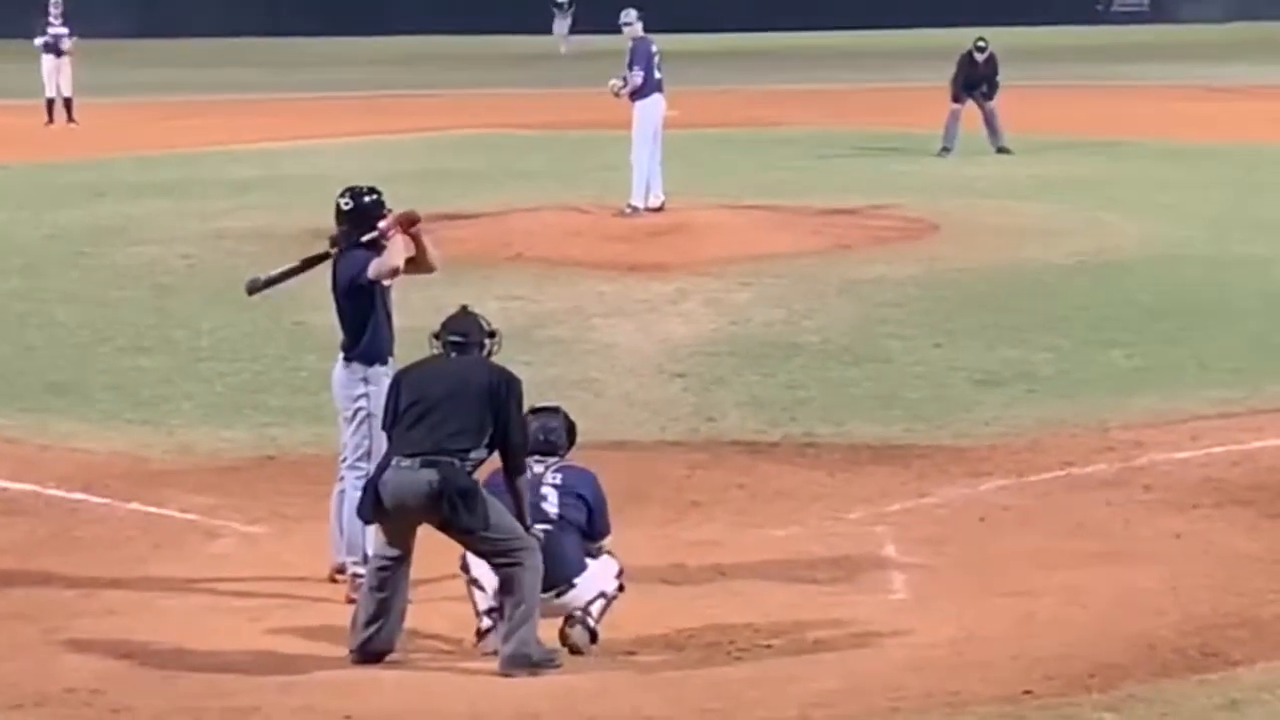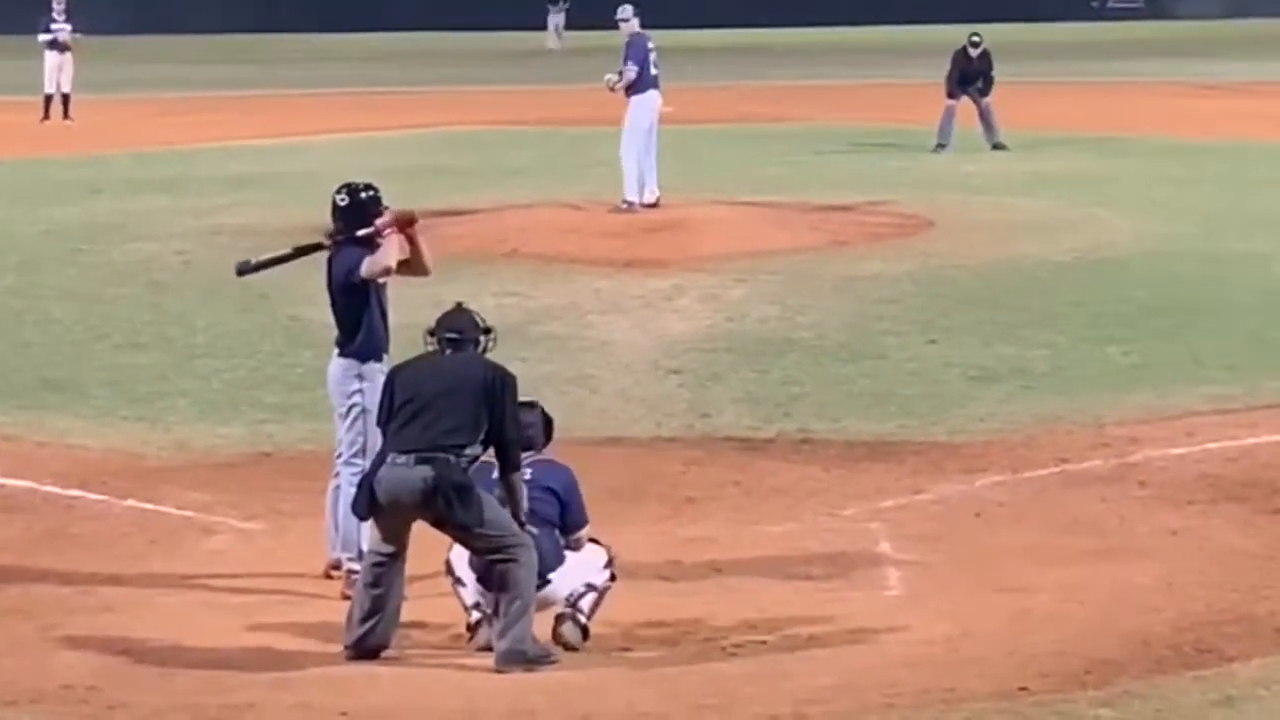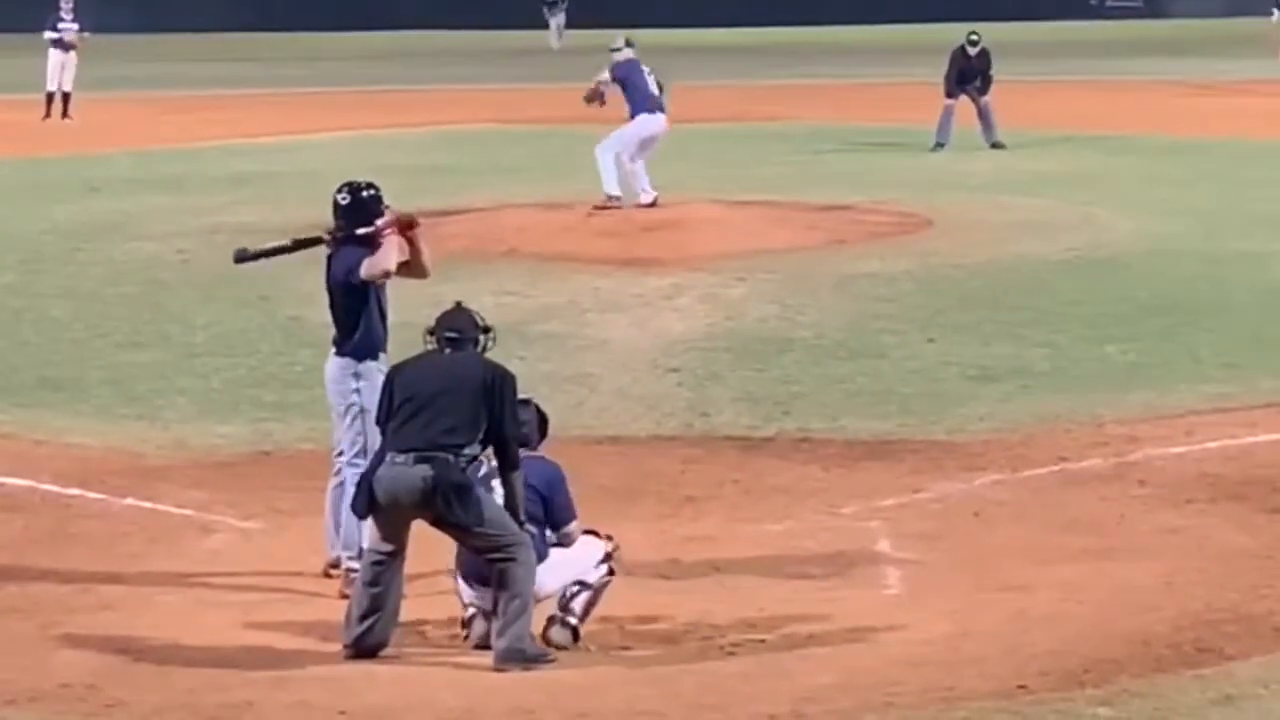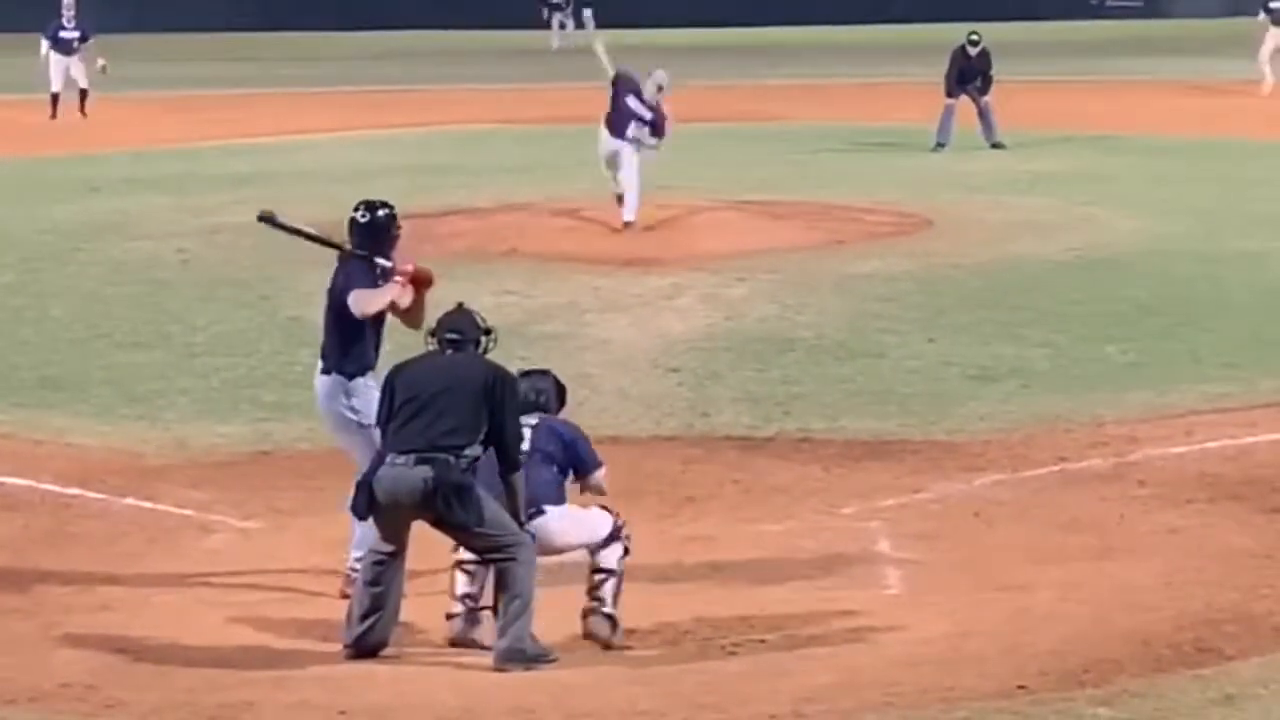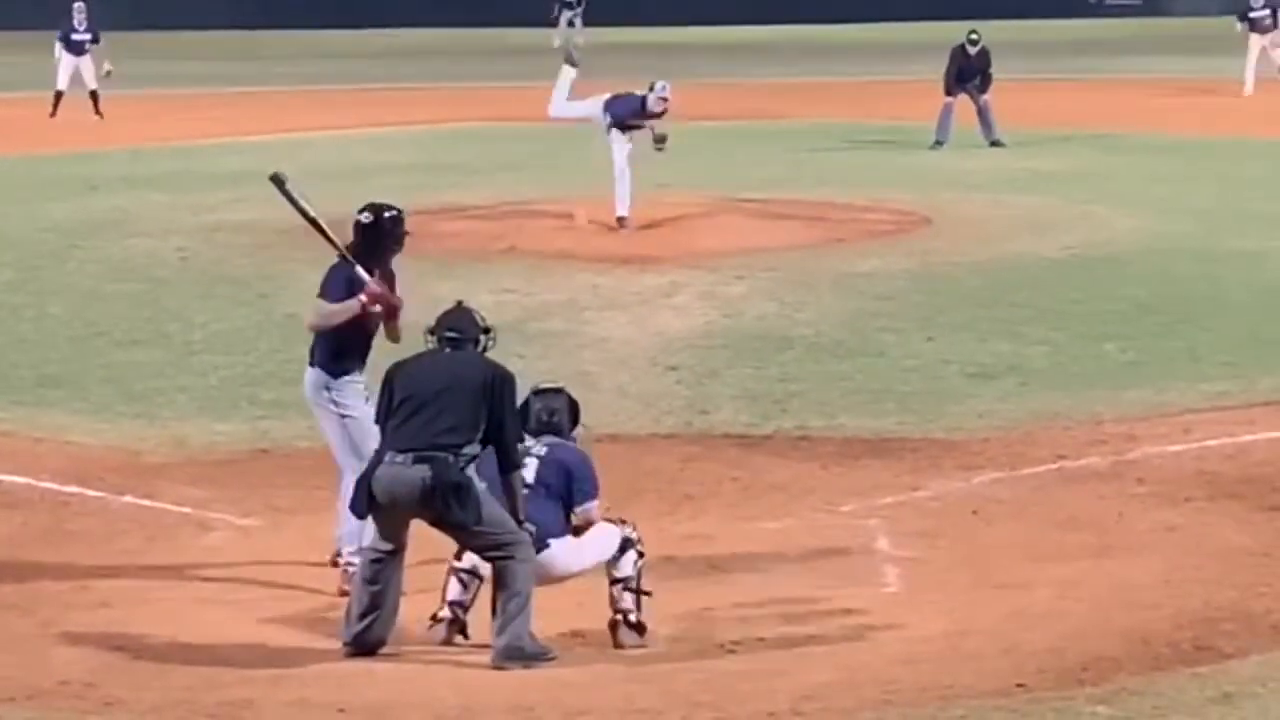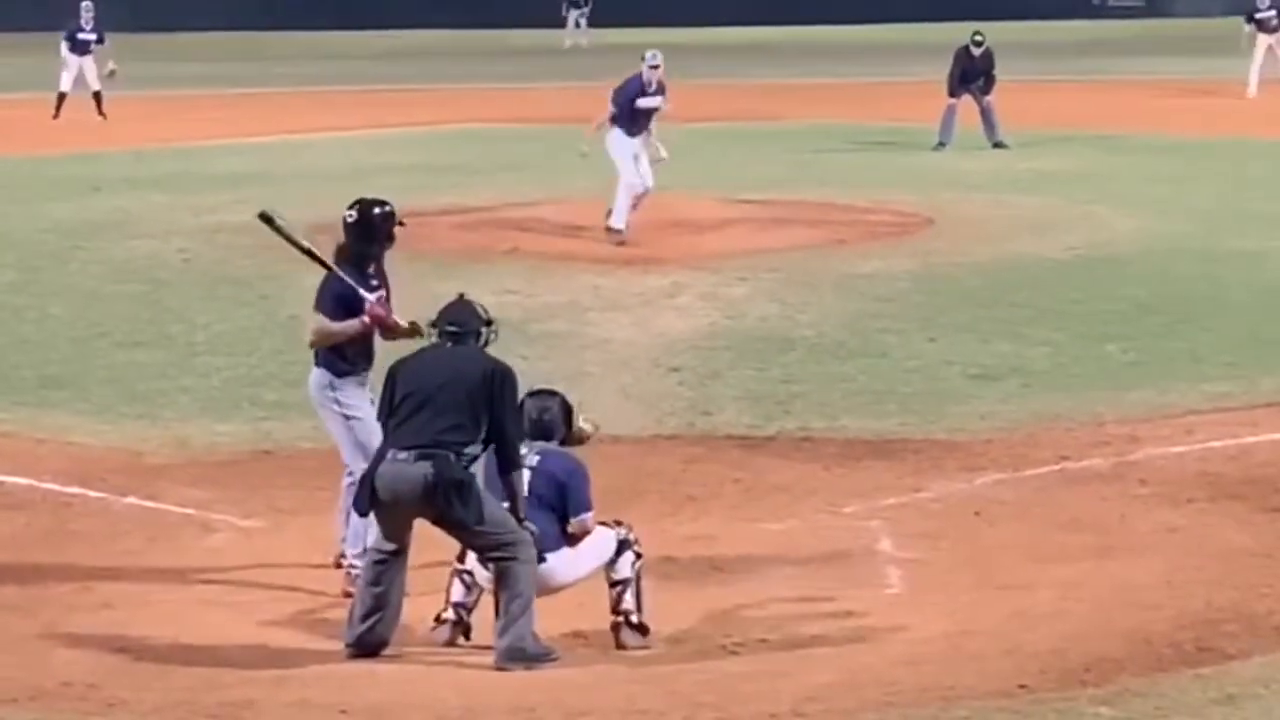
dt=0.4s
person 1, frame 1
left shoulder: (369, 256)
right shoulder: (353, 260)
left elbow: (428, 266)
right elbow: (393, 266)
left wrist: (413, 234)
right wrist: (397, 237)
left hip: (366, 370)
right hip: (363, 374)
left knee: (353, 468)
right knee: (366, 472)
left ankle: (344, 558)
right ankle: (360, 574)
person 1, frame 2
left shoulder: (365, 253)
right shoulder: (348, 257)
left elbow: (422, 268)
right elbow: (383, 267)
left wrist: (409, 234)
right wrist: (391, 238)
left hip: (360, 367)
right hip: (359, 371)
left knee: (348, 464)
right knee: (362, 468)
left ankle: (340, 555)
right ankle: (355, 570)
person 1, frame 3
left shoulder: (363, 252)
right shoulder: (348, 256)
left elbow: (421, 270)
right elbow: (383, 269)
left wrist: (409, 236)
right wrist: (391, 238)
left hip: (356, 365)
right hip: (357, 369)
left knee: (347, 463)
right knee: (365, 467)
left ankle: (339, 554)
right ankle: (354, 569)
person 1, frame 4
left shoulder: (375, 272)
right shoulder: (354, 273)
left elbow: (415, 321)
right elbow: (363, 308)
left wrist: (418, 290)
right wrist: (396, 285)
left hip: (353, 381)
right hip: (347, 386)
left ankle: (362, 550)
right ankle: (358, 572)
person 1, frame 5
left shoulder: (381, 275)
right shoulder: (344, 274)
left elbow: (393, 337)
right elbow: (316, 320)
left wrist: (391, 313)
right wrist: (363, 300)
left hip: (350, 379)
right hip: (332, 381)
left knee: (360, 462)
right knee: (371, 469)
left ankle: (345, 547)
right ankle: (354, 569)
person 1, frame 6
left shoulder: (375, 272)
right shoulder: (341, 279)
left elbow: (383, 328)
right elbow: (316, 335)
left wrist: (402, 329)
right wrist: (364, 321)
left hip: (355, 380)
right hip: (337, 383)
left knee: (360, 465)
left ankle: (348, 548)
right ankle: (358, 571)
person 2, frame 1
left shoulder: (408, 375)
right shoulder: (500, 379)
right elbow: (513, 460)
left wrist: (405, 500)
right wrist: (526, 522)
left hip: (394, 478)
right hip: (445, 481)
left knee: (390, 552)
right knee: (522, 553)
left ankle: (369, 644)
right ankle: (521, 652)
person 2, frame 2
left shoulder: (402, 372)
right shoulder: (494, 376)
right elbow: (509, 456)
right wrist: (520, 517)
left hip: (389, 475)
right hip: (440, 477)
left knee: (385, 550)
right knee: (517, 549)
left ankle: (364, 640)
right ankle: (516, 649)
person 2, frame 3
left shoulder: (402, 371)
right shoulder: (494, 374)
right elbow: (507, 454)
right wrist: (519, 516)
left hip: (388, 474)
right hip: (439, 477)
left knee: (384, 548)
right knee: (515, 548)
left ankle: (363, 639)
right ankle: (514, 647)
person 2, frame 4
left shoulder: (402, 371)
right shoulder: (495, 376)
right elbow: (509, 456)
left wrist: (400, 482)
right wrist: (519, 517)
left hip: (388, 475)
right hip: (439, 477)
left knee: (386, 547)
right knee: (516, 548)
left ankle: (363, 639)
right ankle: (515, 647)
person 2, frame 5
left shoulder: (401, 370)
right shoulder: (494, 375)
right elbow: (507, 454)
left wrist: (398, 481)
right wrist: (519, 517)
left hip: (386, 473)
right hip: (438, 476)
left knee: (385, 545)
right knee: (515, 546)
left ankle: (361, 637)
right ankle: (514, 645)
person 2, frame 6
left shoulder: (404, 366)
right shoulder: (495, 371)
right elbow: (507, 452)
right wrist: (519, 514)
left hip: (389, 471)
right hip: (440, 474)
left knee: (388, 546)
right knee: (516, 547)
left ankle: (364, 638)
right ankle: (516, 646)
person 3, frame 1
left shoulder: (500, 477)
right shoulder: (584, 479)
right elbow: (598, 547)
right hip: (565, 592)
left knee: (473, 557)
right knee: (610, 568)
left ankle: (492, 627)
right ankle: (582, 623)
person 3, frame 2
left shoulder: (480, 472)
right shoulder: (558, 472)
right elbow: (579, 540)
left hip: (488, 588)
right hip: (545, 586)
left knee: (457, 555)
right knee: (600, 557)
left ankle: (482, 621)
right ankle: (573, 620)
person 3, frame 3
left shoulder: (473, 470)
right shoulder: (545, 469)
right elbow: (570, 536)
left hip: (477, 586)
right hip: (530, 579)
right knee: (602, 550)
left ankle: (478, 617)
right ankle: (565, 623)
person 3, frame 4
right shoulder: (564, 429)
right elbow: (598, 485)
right wrist: (583, 477)
right hip: (543, 520)
right knee: (611, 530)
left ankle: (463, 617)
right ankle: (600, 616)
person 3, frame 5
right shoulder: (573, 455)
right elbow: (590, 516)
right hip: (549, 555)
right knee: (625, 537)
left ankle: (447, 621)
right ankle: (627, 626)
person 3, frame 6
right shoulder: (568, 464)
right elbow: (585, 527)
left wrist: (573, 436)
left hip: (492, 574)
right hip: (546, 569)
left knee: (473, 548)
right knee: (620, 538)
left ankle: (450, 623)
right ankle: (628, 627)
person 4, frame 1
left shoulder: (638, 46)
right shoulder: (650, 44)
left elbow: (638, 79)
left wrist: (623, 91)
right wrist: (623, 81)
left hip: (645, 103)
right hip: (656, 100)
left knee: (640, 155)
right knee: (653, 154)
left ankle: (637, 204)
right ankle: (656, 199)
person 4, frame 2
left shoulder: (634, 42)
right shoulder: (646, 40)
left elbow: (631, 74)
left wrist: (618, 86)
right wrist: (619, 76)
left hip: (641, 99)
right hip: (652, 96)
left knee: (629, 150)
right knee: (647, 151)
left ankle: (631, 200)
right ankle: (651, 195)
person 4, frame 3
left shoulder: (624, 66)
right shoulder: (644, 70)
left elbow: (602, 79)
right elbow: (659, 91)
left wrist: (595, 89)
left hip: (644, 120)
right hip: (659, 120)
left knee: (604, 151)
right knee: (632, 158)
left ankle: (613, 196)
right ankle: (647, 196)
person 4, frame 4
left shoulder: (658, 115)
right shoulder: (629, 86)
left elbow: (656, 144)
right elbow: (609, 70)
left wrist: (640, 137)
right wrist: (600, 50)
left hip: (629, 143)
right hip: (609, 135)
left knee: (629, 176)
right knee: (610, 169)
left ankle: (629, 219)
right ankle: (620, 190)
person 4, frame 5
left shoulder: (661, 109)
right shoulder: (632, 104)
left wrist: (655, 130)
left hip: (620, 129)
right hip: (601, 109)
left knee: (622, 166)
right knee: (557, 109)
left ankle: (622, 214)
right ankle: (570, 68)
person 4, frame 6
left shoulder: (661, 88)
right shoulder: (631, 86)
right elbow: (609, 112)
left wrist: (655, 143)
left hip: (637, 138)
right hip: (618, 135)
left knee: (645, 183)
right knee: (630, 180)
left ankle: (618, 214)
right ankle: (615, 227)
